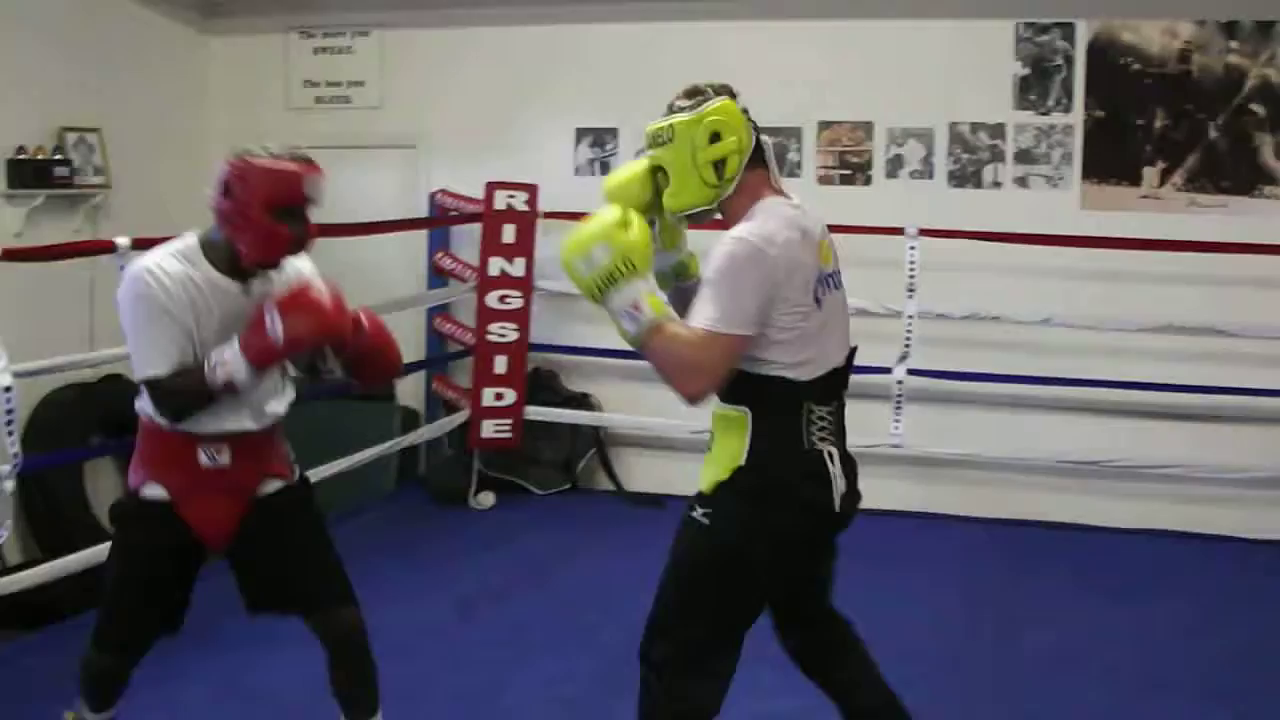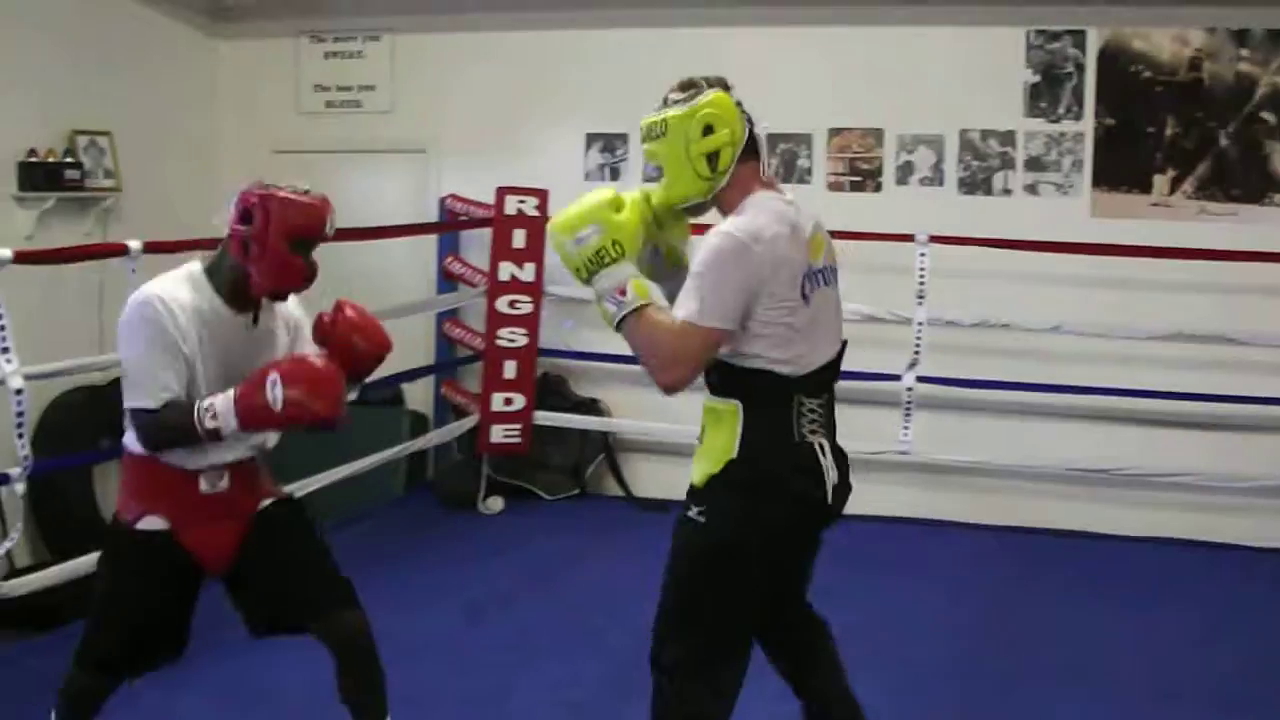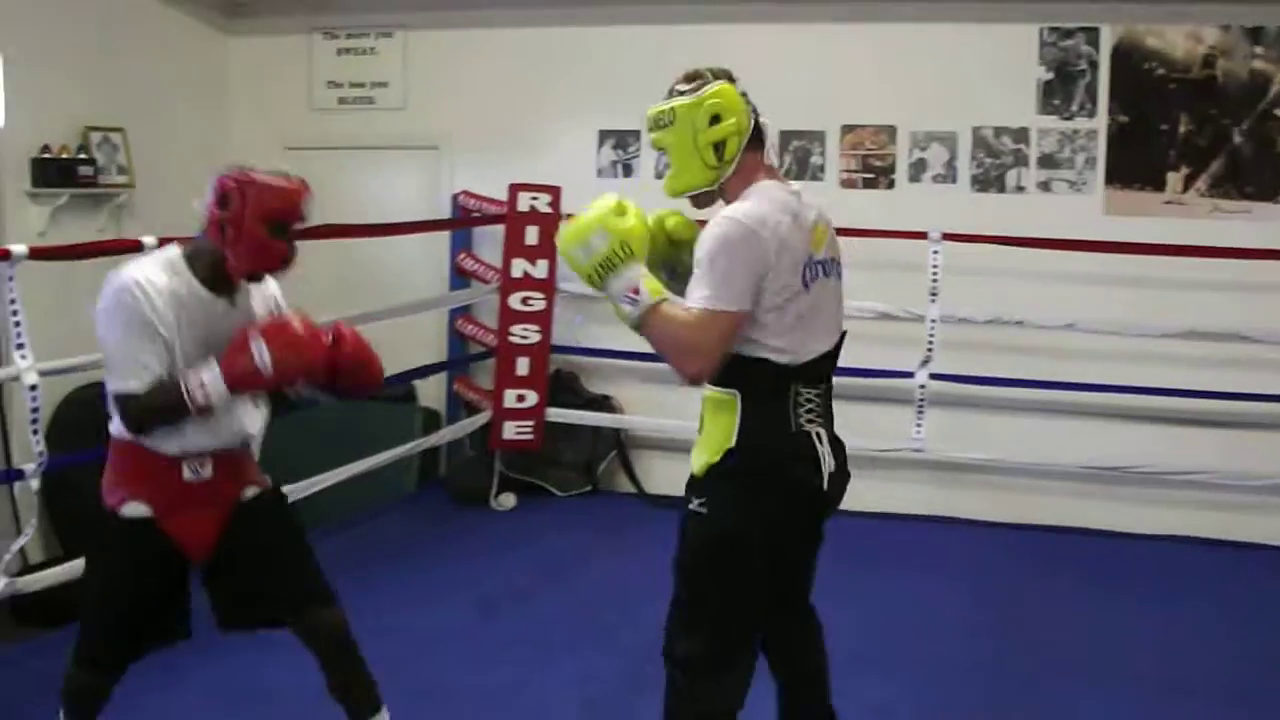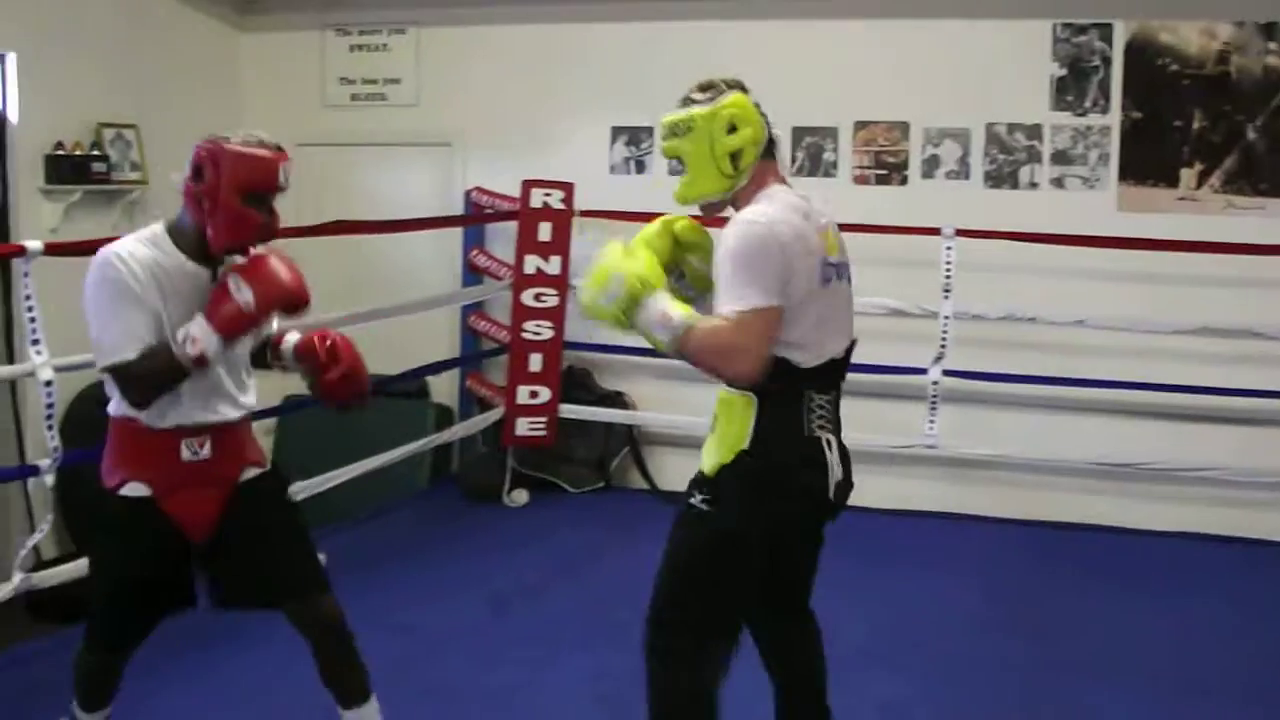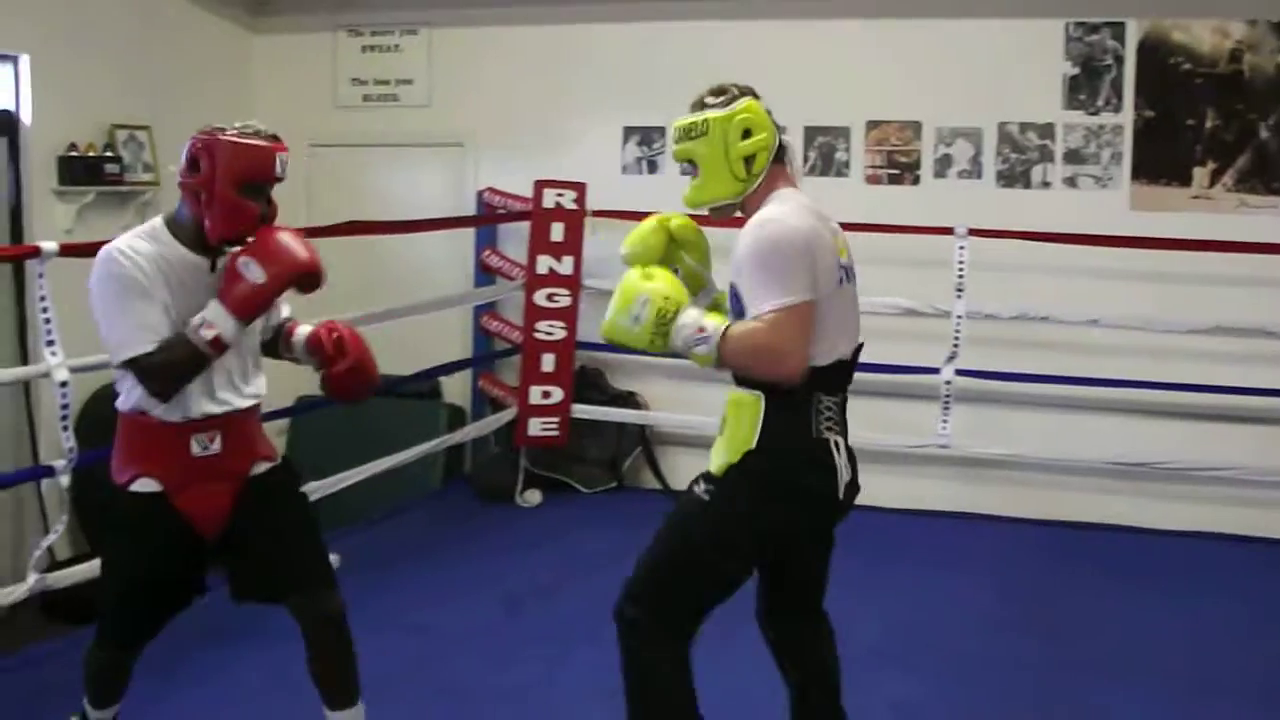
dt=0.1s
person 1, frame 1
left shoulder: (751, 244)
right shoulder: (802, 228)
left elbow: (695, 375)
right elbow: (723, 322)
left wrist: (624, 288)
right wrist: (660, 247)
left hip: (762, 486)
right hip: (817, 472)
left knee: (678, 654)
right knee: (808, 620)
person 1, frame 2
left shoulder: (739, 238)
right shoulder: (800, 223)
left elbow: (672, 366)
left wrist: (610, 273)
right wrist: (662, 253)
left hip: (752, 478)
right hip: (809, 467)
left knee: (690, 656)
right knee: (783, 618)
person 1, frame 3
left shoulder: (739, 225)
right shoulder: (804, 214)
left elbow: (696, 358)
left wrist: (622, 273)
right wrist: (684, 262)
left hip: (751, 466)
right hip: (806, 456)
left knee: (701, 649)
right knee: (784, 614)
person 1, frame 4
left shoulder: (756, 228)
right shoulder: (812, 220)
left elbow: (743, 359)
left wrist: (648, 304)
right wrist: (697, 277)
left hip: (759, 468)
right hip: (814, 461)
left knee: (681, 640)
right knee: (783, 618)
person 1, frame 5
left shoulder: (773, 229)
right shoulder: (809, 222)
left elbow: (780, 359)
left wrist: (678, 323)
right wrist: (694, 280)
left hip: (766, 468)
right hip: (817, 460)
left knee: (651, 614)
right knee: (795, 617)
person 2, frame 1
left shoulder: (292, 273)
right shoulder: (158, 278)
left elbow: (329, 369)
right elbow: (168, 401)
left wrist: (356, 346)
right wrist: (257, 347)
left hip: (260, 468)
right hip: (172, 477)
left knee: (341, 622)
right knee: (119, 640)
person 2, frame 2
left shoulder: (282, 307)
right shoulder: (160, 305)
left elbow: (311, 402)
right elbow: (153, 428)
left wrist: (341, 361)
right wrist: (246, 405)
left hip: (248, 492)
right hip: (161, 506)
left knee: (350, 629)
right knee: (102, 665)
person 2, frame 3
left shoulder: (259, 290)
right shoulder: (137, 289)
left elbow: (271, 380)
right elbow: (138, 414)
left wrist: (324, 363)
right wrist: (230, 373)
left hip: (235, 482)
right hip: (147, 493)
left knee: (325, 625)
right knee: (101, 655)
person 2, frame 4
left shoulder: (247, 263)
right shoulder: (122, 265)
right elbow: (136, 387)
left wrist: (307, 351)
right wrist: (219, 321)
left hip: (235, 461)
right hip: (147, 474)
left knee: (320, 611)
right knee: (109, 639)
person 2, frame 5
left shoulder: (250, 251)
right shoulder: (126, 261)
right elbow: (159, 380)
left wrist: (322, 344)
right wrist: (234, 302)
left hip: (246, 454)
right hip: (158, 467)
left knee: (322, 606)
right knee: (123, 633)
